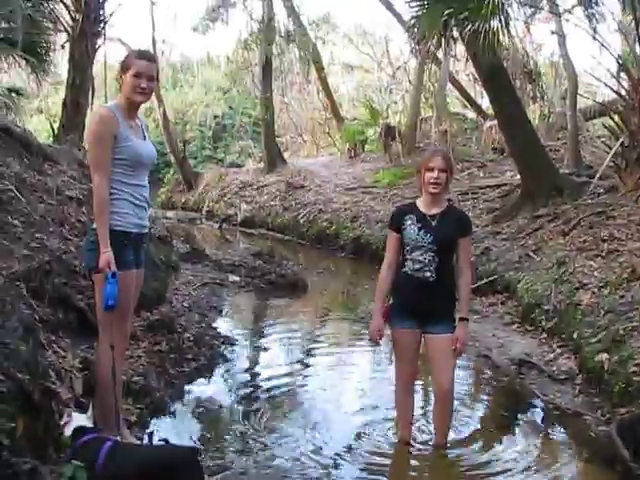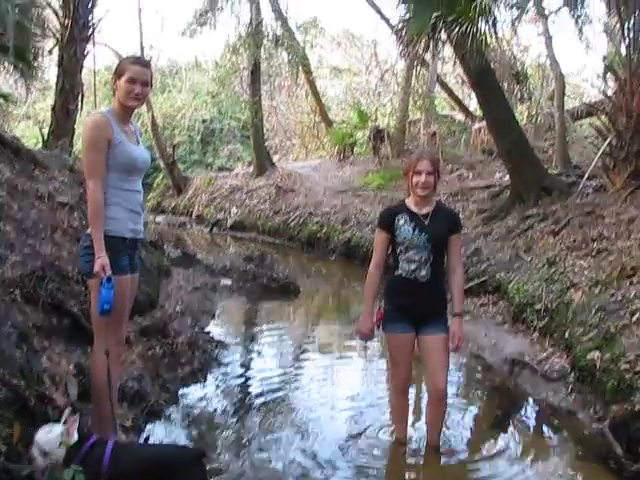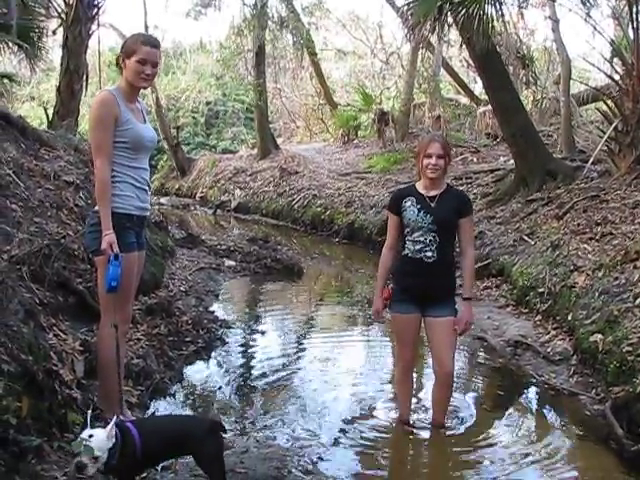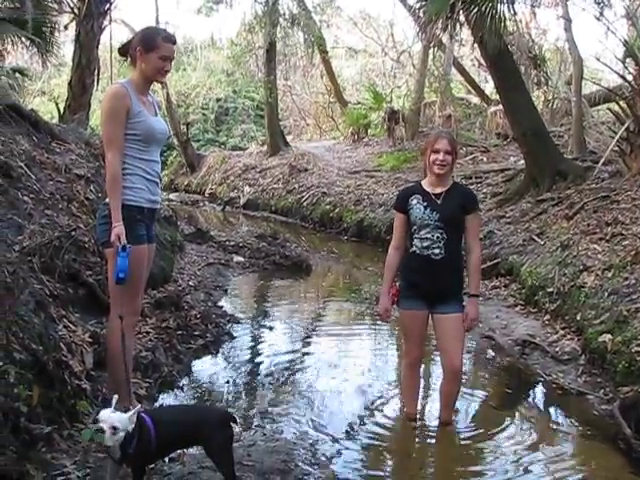
dt=1s
person 1, frame 1
left shoulder: (140, 124)
right shoulder: (106, 118)
right elbow: (100, 183)
left wrist: (138, 235)
right wrist: (105, 246)
left hip: (137, 236)
right hip: (114, 235)
left knee: (122, 336)
right knee: (111, 337)
left ankle: (117, 425)
right ankle: (109, 431)
person 1, frame 2
left shoulder: (134, 129)
right shoulder: (100, 123)
right elbow: (94, 188)
left wrist: (131, 241)
right wrist: (100, 250)
left hip: (131, 241)
right hip: (109, 241)
left knee: (117, 342)
right knee: (106, 342)
left ankle: (110, 430)
right ankle: (105, 436)
person 1, frame 3
left shoulder: (140, 107)
right shoulder: (107, 101)
right elbow: (102, 166)
left wrist: (135, 221)
right wrist: (107, 228)
left hip: (137, 219)
right hip: (116, 219)
left knee: (124, 319)
right knee: (113, 320)
left ankle: (116, 406)
right ankle: (112, 414)
person 1, frame 4
left shoulder: (152, 101)
right shoulder: (119, 94)
right elbow: (113, 160)
left wrist: (146, 213)
right wrist: (117, 220)
left hip: (147, 212)
right hip: (126, 211)
left knee: (132, 312)
right knee: (123, 312)
left ankle: (122, 398)
right ankle: (121, 404)
person 2, frame 1
left shoulder: (458, 220)
right shoulder: (402, 215)
left elbow: (464, 272)
right elbow: (389, 266)
left wrist: (463, 321)
right wrist: (377, 313)
left hip: (441, 312)
right hip: (404, 309)
left knee: (444, 387)
right knee: (405, 379)
left ankle: (439, 447)
right ankle: (404, 441)
person 2, frame 2
left shoulder: (449, 218)
right shoulder: (392, 215)
left elbow: (455, 269)
right elbow: (377, 266)
left wrist: (458, 317)
right wrist: (367, 314)
left hip: (434, 313)
right hip: (398, 310)
left knee: (438, 388)
right knee: (400, 383)
left ankle: (433, 448)
right ankle: (400, 444)
person 2, frame 3
left shoulder: (459, 201)
right shoulder: (401, 198)
left elbow: (467, 253)
right elbow: (390, 247)
left wrist: (467, 300)
right wrist: (378, 293)
left hip: (442, 295)
right hip: (404, 291)
left knee: (445, 370)
right knee: (404, 362)
left ankle: (437, 427)
right ankle: (403, 423)
person 2, frame 4
left shoulder: (465, 197)
right shoulder: (408, 196)
left elbow: (474, 249)
right elbow: (397, 246)
left wrist: (473, 297)
right wrist: (385, 292)
left hip: (449, 293)
right hip: (412, 289)
left knee: (454, 366)
right knee: (412, 357)
left ankle: (445, 423)
right ankle: (409, 419)
